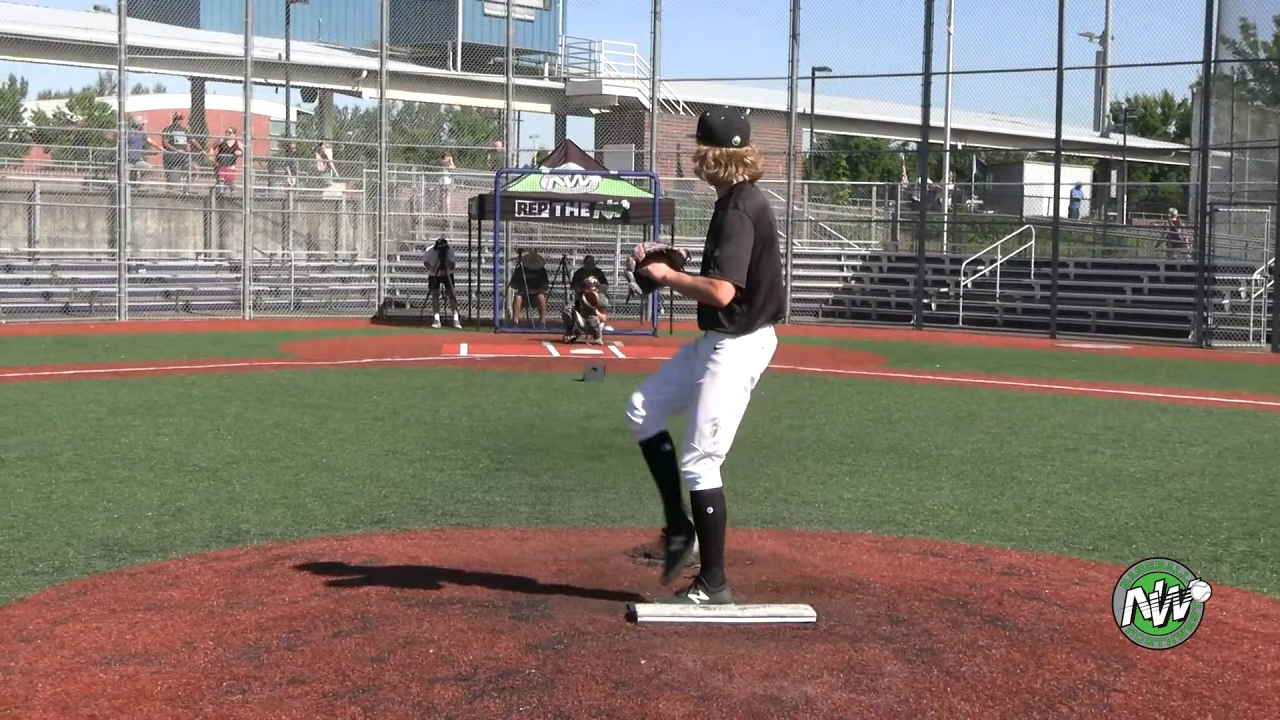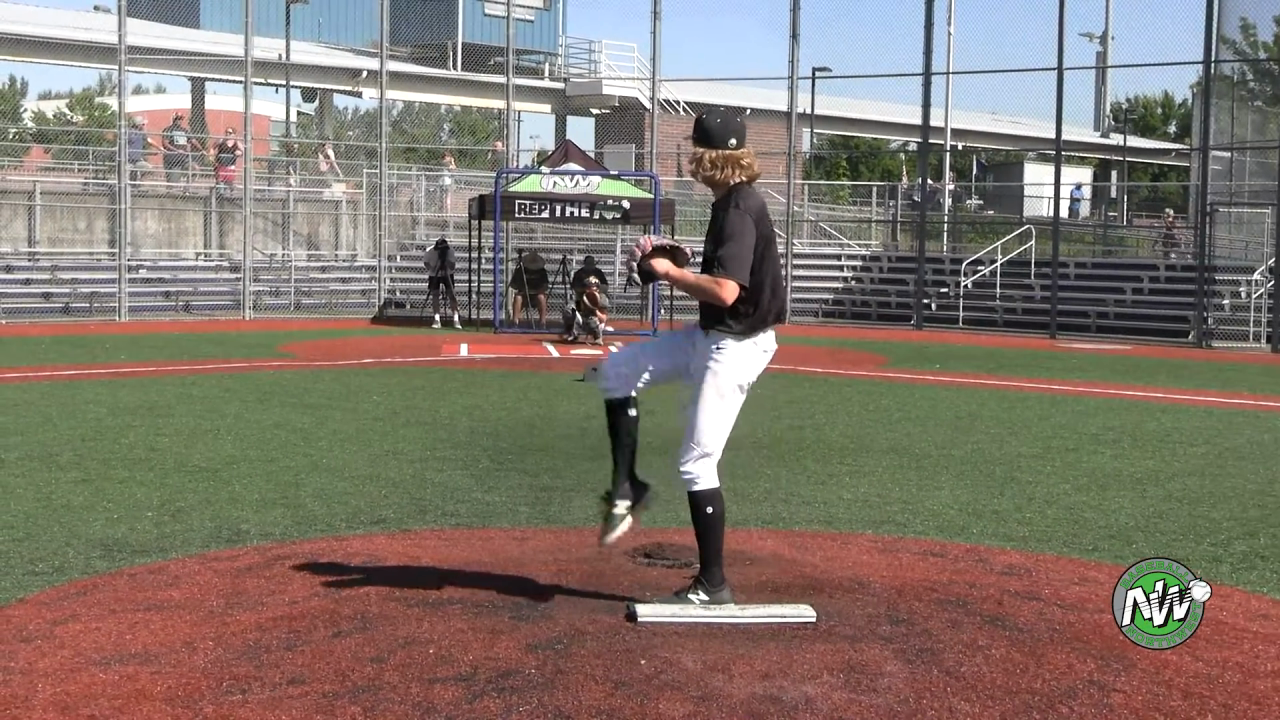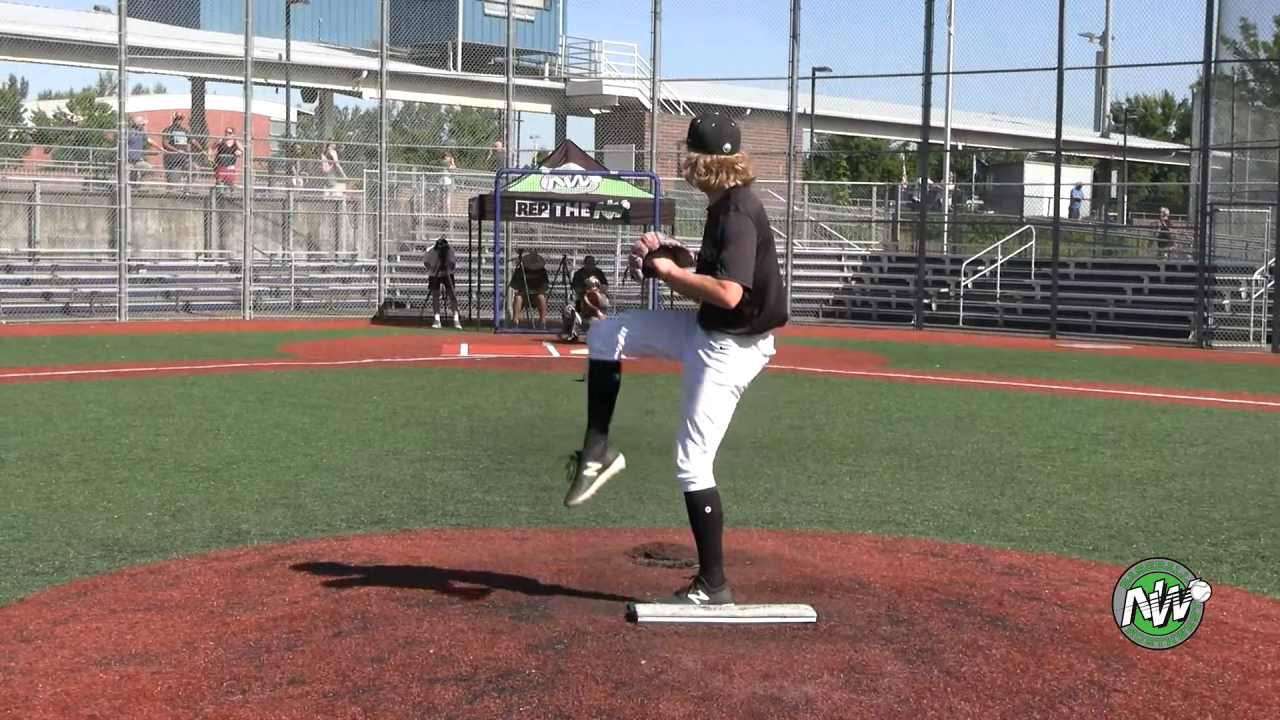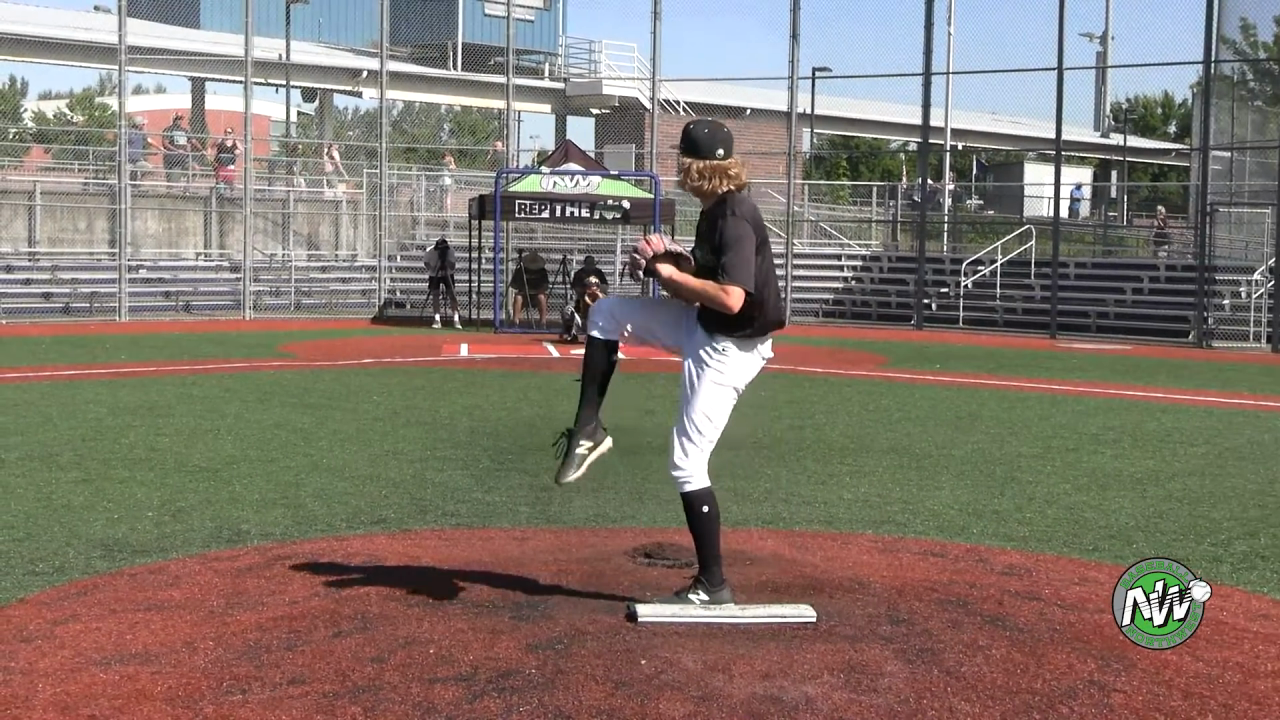
dt=0.1s
person 1, frame 1
left shoulder: (737, 209)
right shoulder: (747, 200)
left elbow: (720, 291)
left wrist: (665, 275)
right wrist: (677, 273)
left hip: (734, 345)
right hip: (729, 340)
left knee: (698, 462)
right knee: (643, 410)
left ankle: (713, 585)
right ankle: (681, 527)
person 1, frame 2
left shoulder: (741, 209)
right shoulder: (731, 202)
left elbow: (726, 290)
left wrist: (669, 271)
right wrist: (673, 267)
left hip: (734, 346)
right hip: (713, 334)
left knee: (697, 464)
right knee: (615, 372)
left ankle: (713, 585)
right ankle: (626, 485)
person 1, frame 3
left shoulder: (739, 212)
right shoulder: (726, 205)
left elbow: (729, 293)
left wrist: (671, 271)
right wrist: (671, 268)
left hip: (732, 347)
right hip: (708, 332)
left knee: (693, 464)
right knee: (606, 333)
left ankle: (712, 585)
right ankle: (599, 450)
person 1, frame 4
left shoulder: (735, 219)
right shoulder: (713, 212)
left elbow: (731, 298)
left wrist: (672, 275)
right wrist: (661, 266)
left hip: (730, 349)
right hip: (703, 330)
left knee: (687, 465)
right knee: (606, 312)
left ankle: (712, 585)
right ankle: (587, 431)
